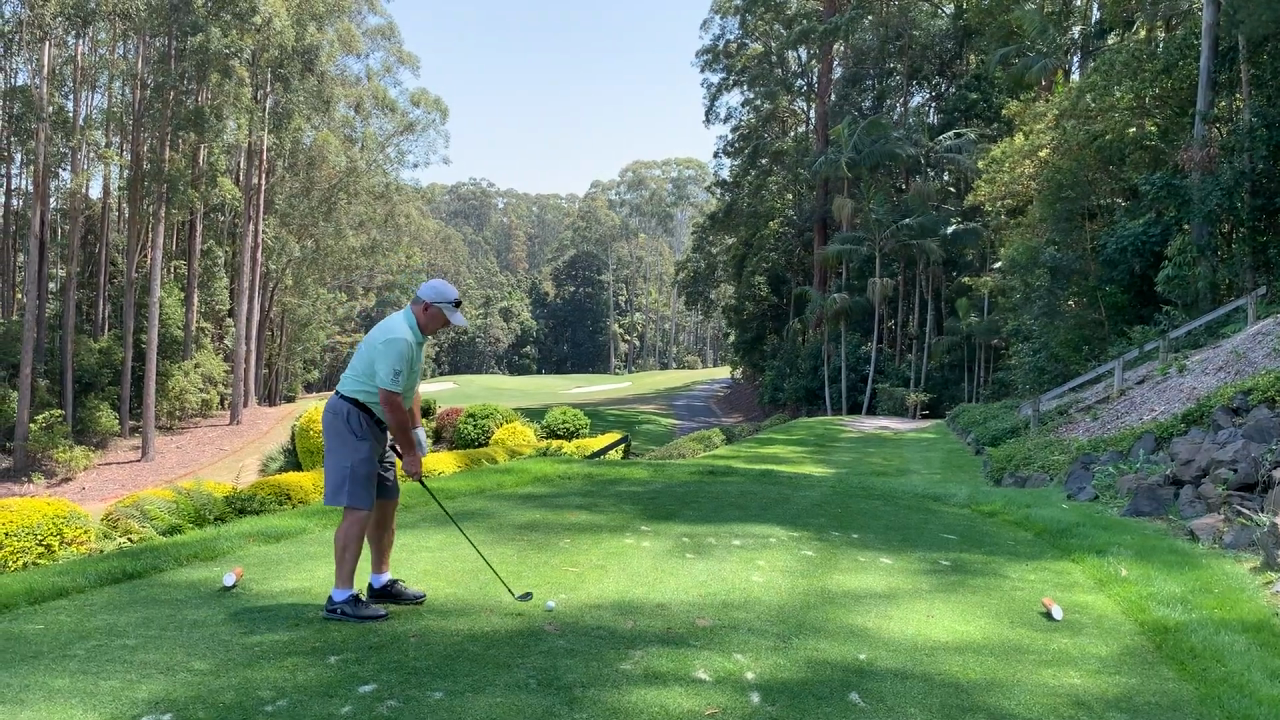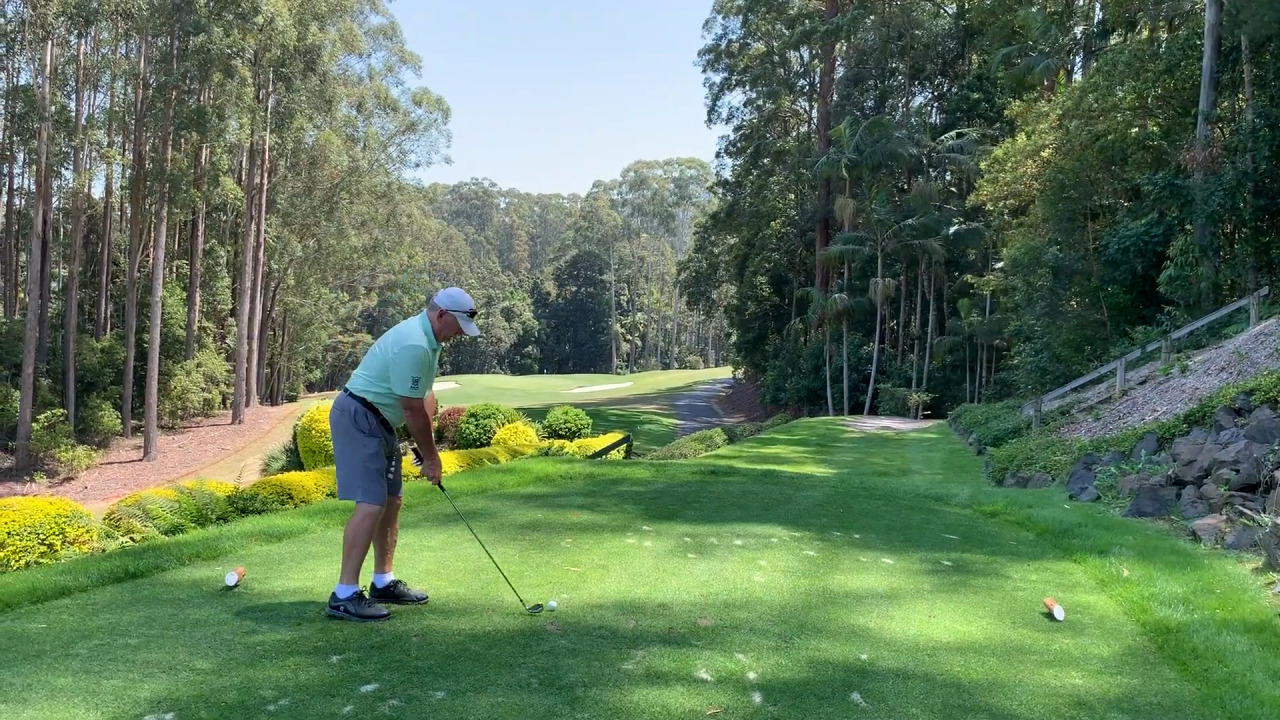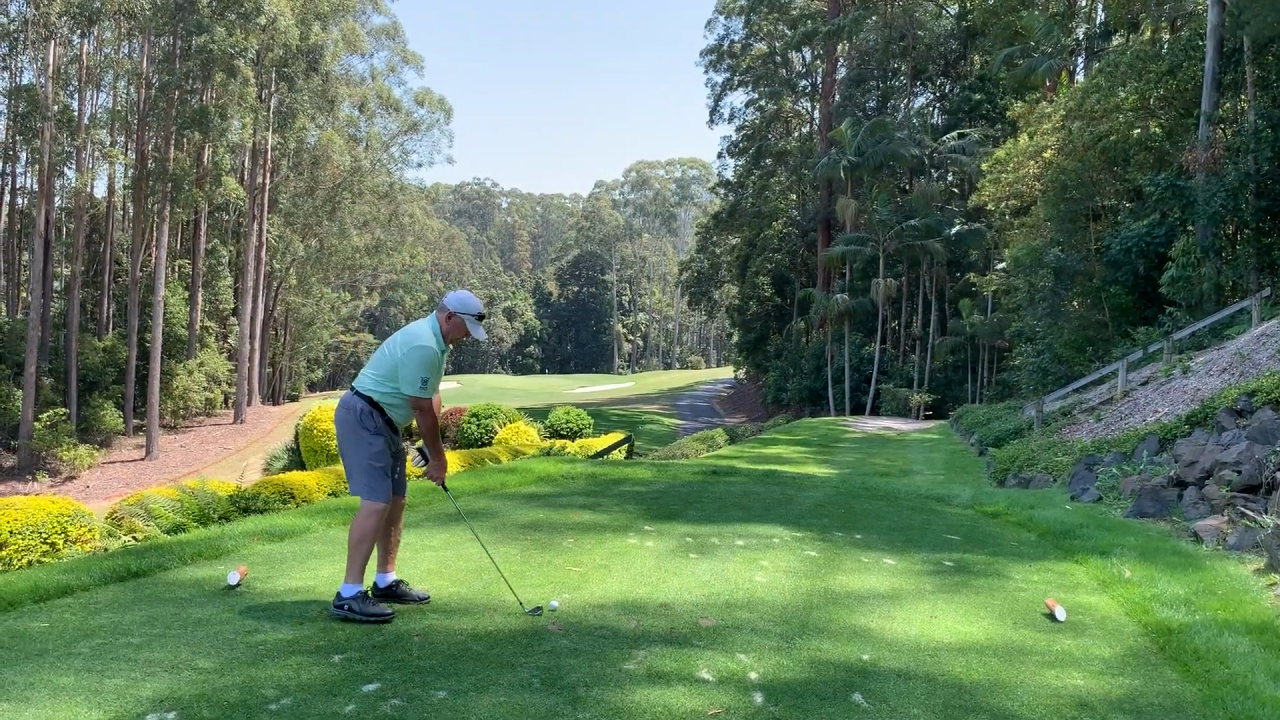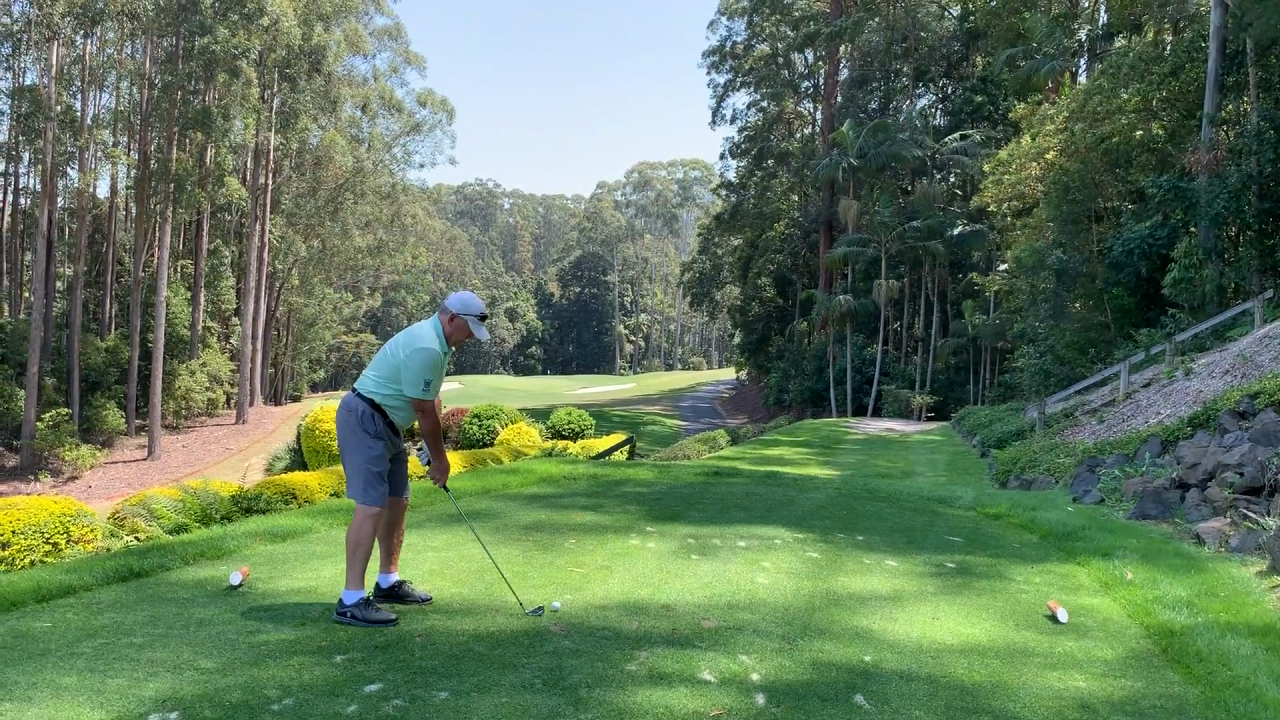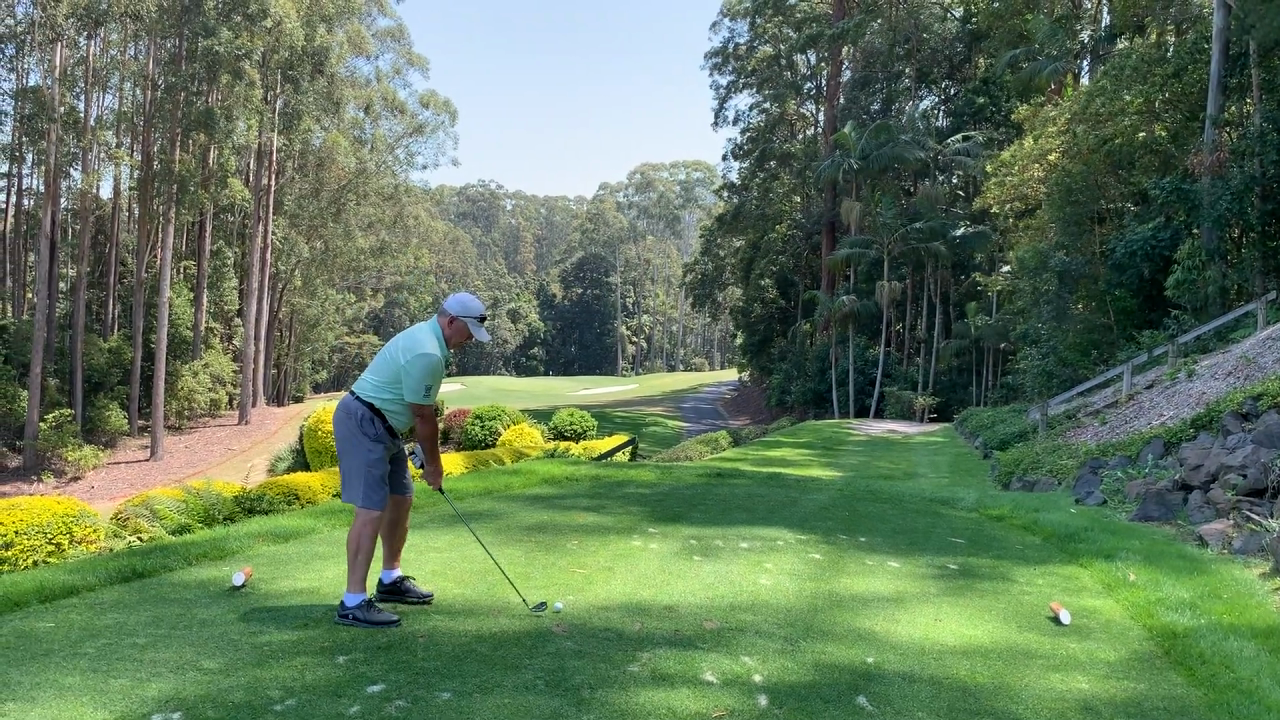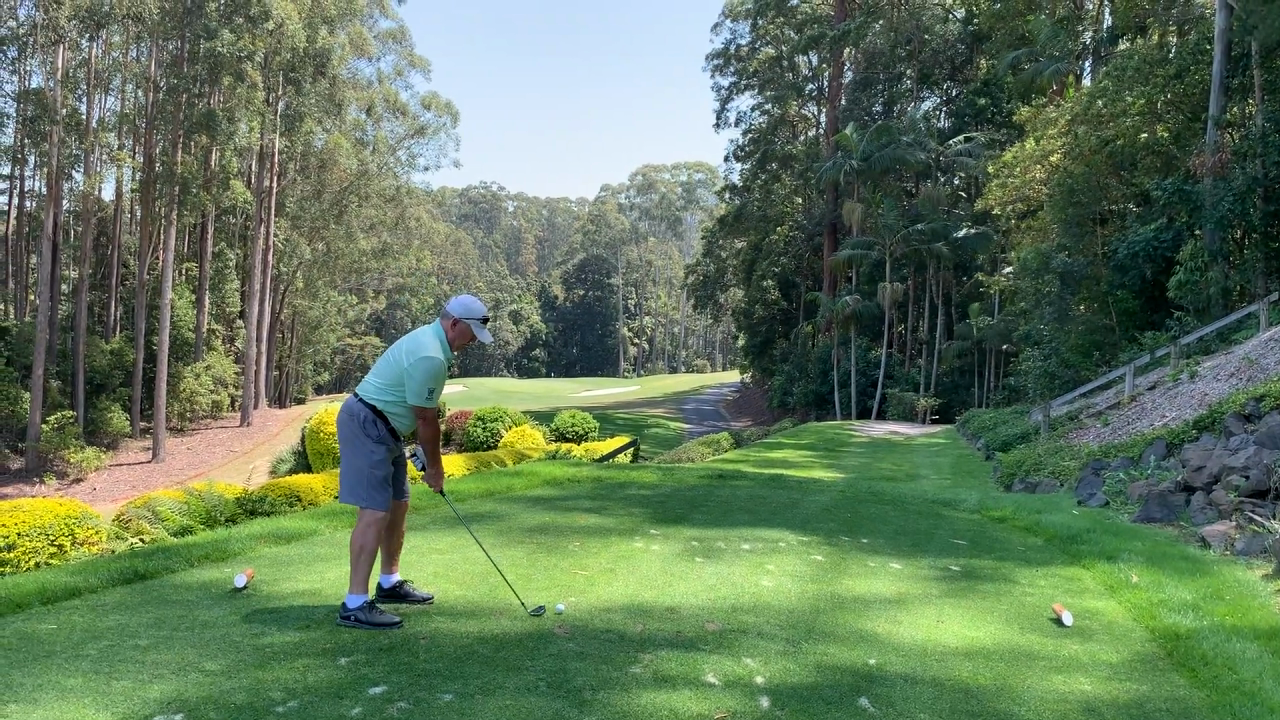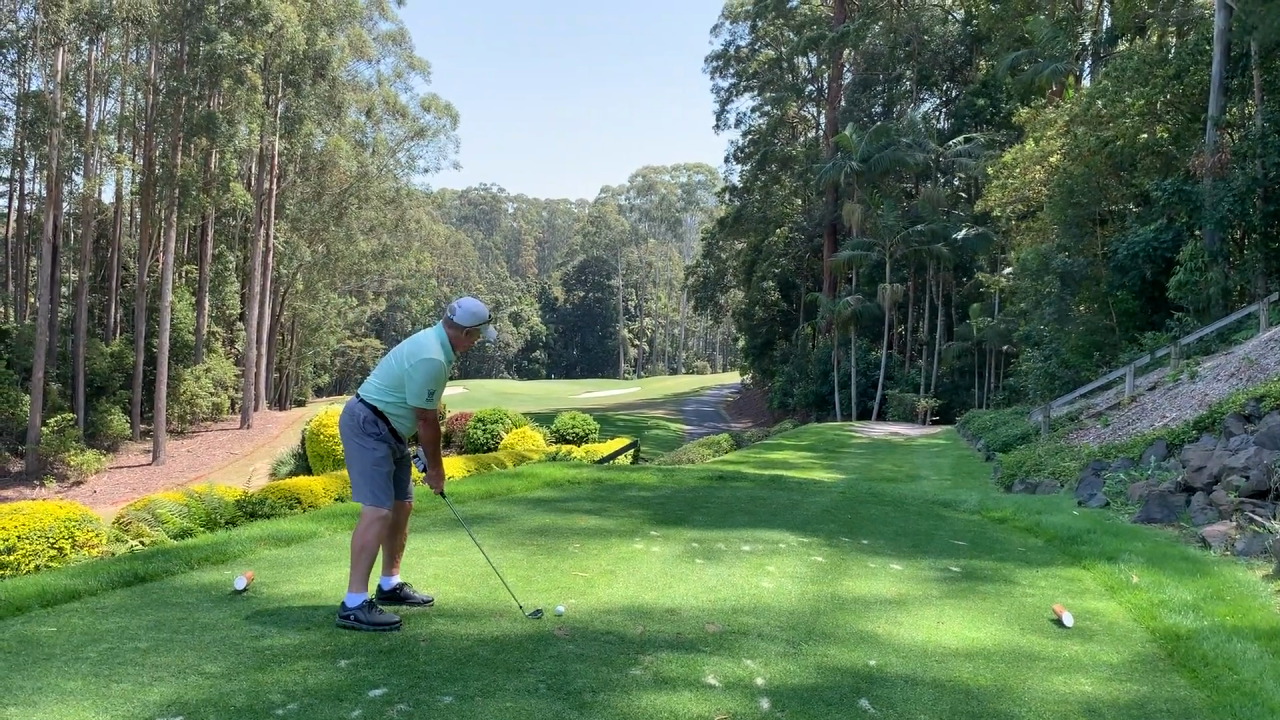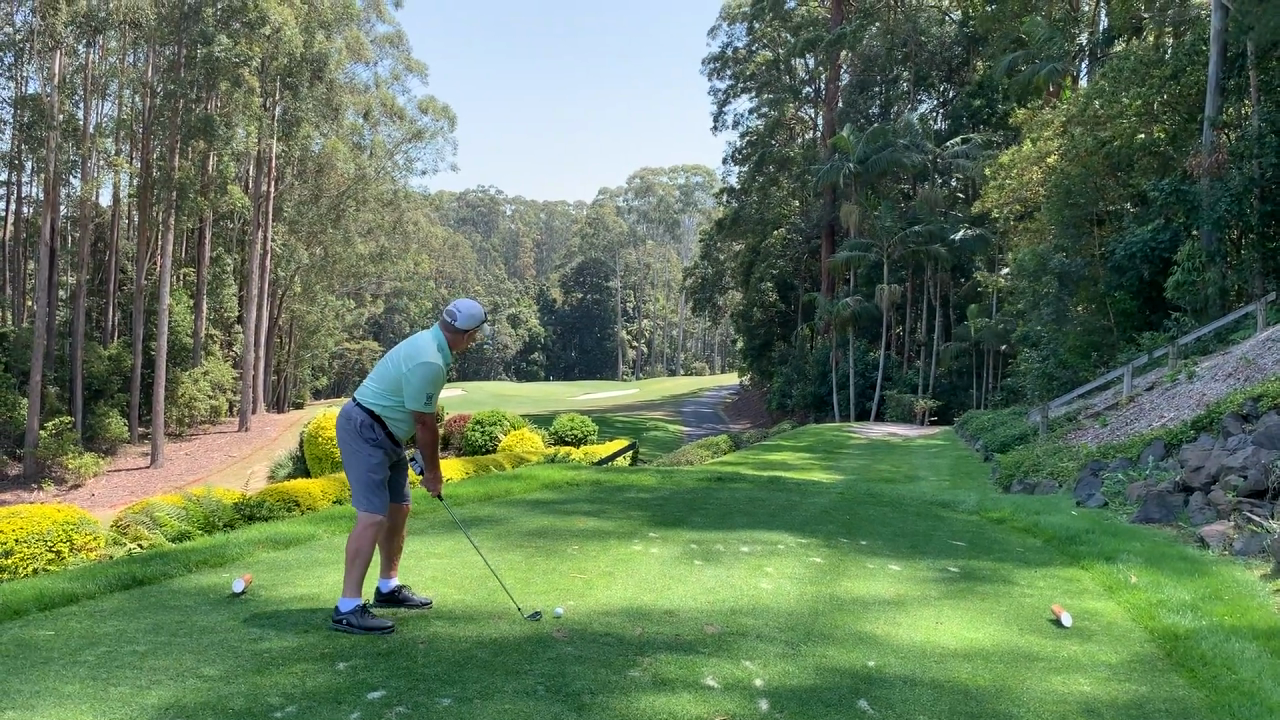
dt=0.2s
person 1, frame 1
left shoulder: (410, 330)
right shoulder: (398, 339)
left elbow: (408, 390)
right elbow: (392, 403)
left wrist: (417, 432)
right wrist: (410, 452)
left hip: (369, 423)
right hip: (352, 421)
left knee: (385, 502)
right knee: (359, 508)
left ankle: (381, 582)
right ankle: (341, 598)
person 1, frame 2
left shoulder: (427, 337)
right shoulder: (413, 345)
left elbow: (423, 396)
right elbow: (412, 408)
left wrist: (429, 448)
right wrist: (430, 457)
left hip: (378, 422)
right hip: (358, 419)
left knee: (391, 501)
right knee: (370, 503)
left ankle: (384, 582)
right ankle: (344, 594)
person 1, frame 3
left shoulder: (435, 339)
right shoulder: (422, 346)
left elbow: (431, 398)
right elbow: (422, 409)
left wrist: (433, 450)
right wrist: (438, 456)
left hip: (383, 422)
right hip: (364, 418)
left knee: (394, 501)
right knee: (375, 502)
left ankle: (385, 582)
right ankle: (350, 594)
person 1, frame 4
left shoulder: (435, 339)
right shoulder: (426, 348)
left elbow: (431, 403)
right elbow: (424, 411)
left wrist: (431, 449)
right wrist: (440, 459)
left hip: (383, 423)
right hip: (364, 420)
left knee: (396, 502)
right knee: (371, 506)
left ankle: (388, 582)
right ankle: (351, 601)
person 1, frame 5
left shoulder: (429, 337)
right shoulder: (426, 353)
left elbow: (423, 412)
right elbow: (423, 416)
left wrist: (423, 448)
right wrist: (433, 464)
left hip: (381, 425)
right hip: (363, 423)
left knee: (400, 499)
right knee: (372, 510)
left ankle: (391, 579)
right ankle: (353, 603)
person 1, frame 6
left shoulder: (432, 339)
right shoulder: (429, 357)
left elbow: (425, 414)
right elbow: (426, 418)
left wrist: (425, 451)
right wrist: (435, 466)
left hip: (383, 428)
right hip: (366, 426)
left knee: (397, 504)
right knee: (374, 512)
left ankle: (390, 583)
right ankle: (355, 604)
person 1, frame 7
left shoulder: (435, 342)
right shoulder: (430, 359)
left elbow: (428, 415)
right elbow: (426, 419)
left wrist: (427, 454)
right wrist: (436, 467)
left hip: (387, 429)
right hip: (367, 426)
left knee: (400, 505)
right knee: (377, 510)
left ankle: (390, 585)
right ankle: (355, 602)
person 1, frame 8
left shoulder: (430, 342)
right shoulder: (428, 362)
left elbow: (424, 419)
right elbow: (425, 423)
left wrist: (423, 456)
right wrist: (433, 471)
left hip: (383, 432)
right hip: (365, 430)
left knee: (398, 508)
right knee: (373, 515)
left ankle: (389, 587)
right ankle: (348, 608)
